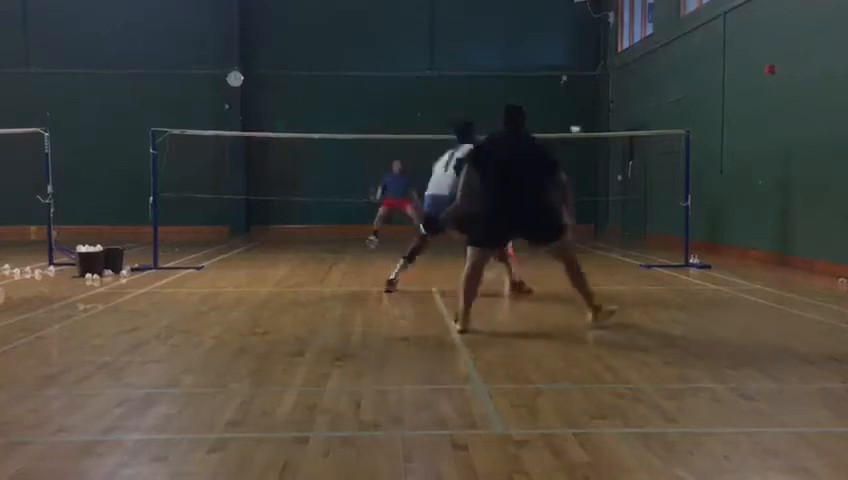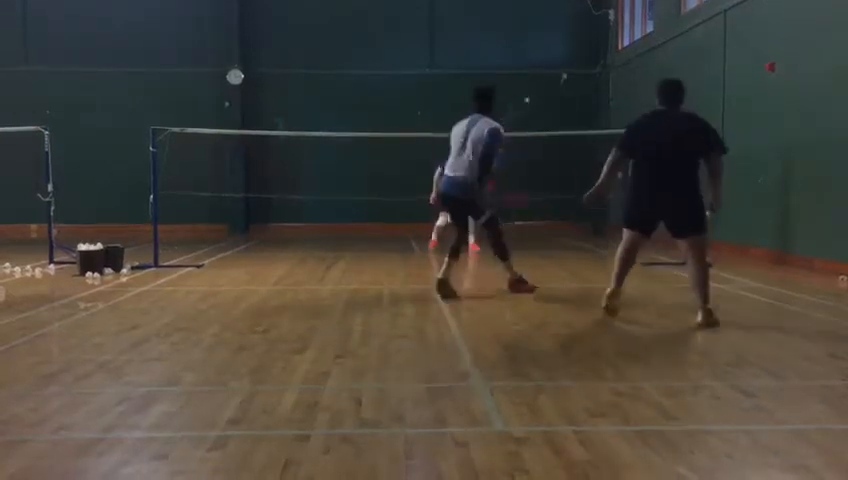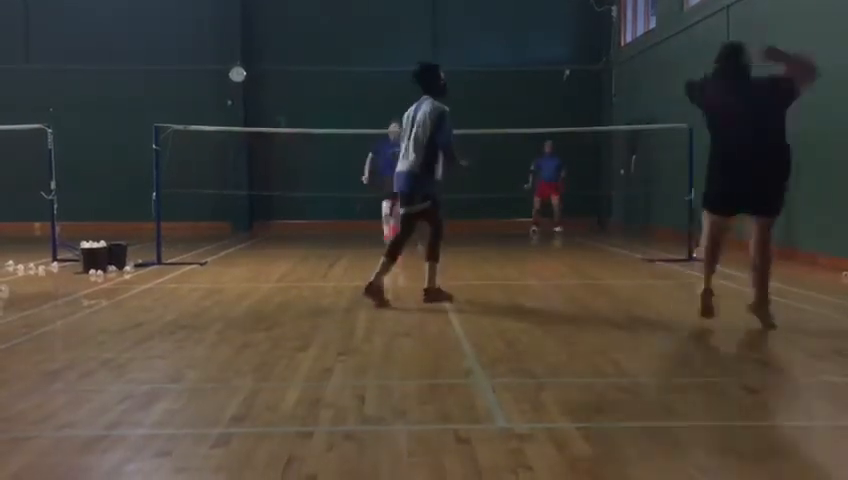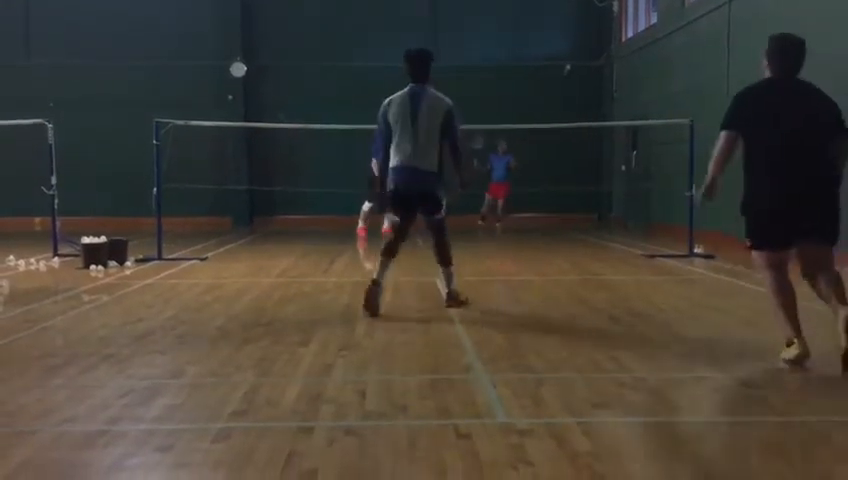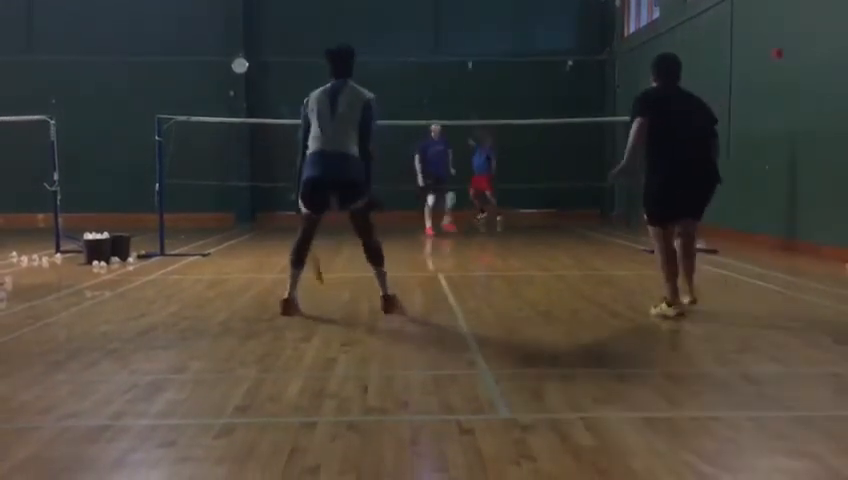
dt=1s
person 1, frame 1
left shoulder: (488, 146)
right shoulder: (536, 148)
left elbow: (470, 170)
right elbow: (559, 181)
left wrist: (460, 203)
right wrist: (567, 212)
left hip: (495, 213)
right hip: (534, 211)
left knee: (475, 264)
right knee: (568, 257)
left ankle: (463, 317)
right ankle: (594, 309)
person 1, frame 2
left shoulder: (641, 124)
right shoulder: (697, 125)
left elbow: (618, 155)
right elbow: (715, 160)
left wrist: (603, 184)
right wrist: (716, 193)
left hip: (643, 194)
right hip: (683, 197)
left knee: (628, 244)
right knee: (696, 253)
left ankle: (614, 291)
right ankle: (704, 310)
person 1, frame 3
left shoulder: (711, 89)
right shoulder: (769, 89)
left elbow: (693, 90)
right elbow: (809, 73)
right wrist: (782, 57)
left hip: (726, 175)
right hip: (768, 175)
left knee: (713, 231)
right knee: (761, 238)
left ankle: (706, 289)
right ankle: (761, 305)
person 1, frame 4
left shoulder: (749, 98)
right shoulder: (821, 99)
left elbow: (726, 143)
left wrist: (710, 180)
left hip: (768, 196)
right hip: (817, 194)
left knee: (771, 266)
right knee: (819, 265)
left ankle: (798, 341)
person 1, frame 5
left shoulder: (649, 98)
right shoulder: (696, 103)
left elbow: (639, 128)
right elbow: (712, 141)
left wrist: (626, 161)
right wrist: (707, 172)
left hip: (666, 178)
right hip: (701, 177)
left knee: (662, 238)
right knee: (685, 234)
left ankle: (673, 302)
right ankle: (688, 289)
person 2, frame 1
left shoulder: (445, 156)
right shoulder: (470, 150)
right elbow: (459, 167)
left hip: (431, 202)
right hip: (451, 204)
left knee: (421, 242)
left ankle: (393, 279)
right ankle: (514, 281)
person 2, frame 2
left shoulder: (458, 126)
right shoulder: (493, 129)
right elbow: (485, 161)
right wrist: (478, 191)
left hip: (447, 184)
right hip: (467, 187)
left knee: (461, 233)
right knee: (493, 231)
left ankle: (443, 277)
right ankle: (515, 279)
person 2, frame 3
left shoulder: (411, 111)
right shoulder: (438, 110)
right elbow: (445, 150)
right wrist: (460, 163)
left hip: (406, 176)
right hip: (418, 178)
left knee: (436, 227)
right knee: (404, 232)
left ankle: (431, 287)
right ankle: (376, 283)
person 2, frame 4
left shoulder: (390, 104)
right shoulder: (442, 104)
left elbow: (384, 146)
right elbow: (453, 145)
left wrist: (383, 180)
right wrist: (461, 175)
left hip: (398, 176)
right hip: (427, 177)
left knee: (398, 235)
right knee: (439, 234)
left ankle: (376, 281)
right ankle: (450, 292)
person 2, frame 5
left shoulder: (312, 98)
right shoulder: (364, 98)
left elbow: (304, 145)
right elbow: (365, 146)
left wrist: (298, 185)
right wrist: (368, 187)
left hip: (315, 167)
right hip: (348, 168)
left knee: (306, 234)
right knee: (366, 233)
left ankle: (290, 297)
right ankle: (385, 294)
